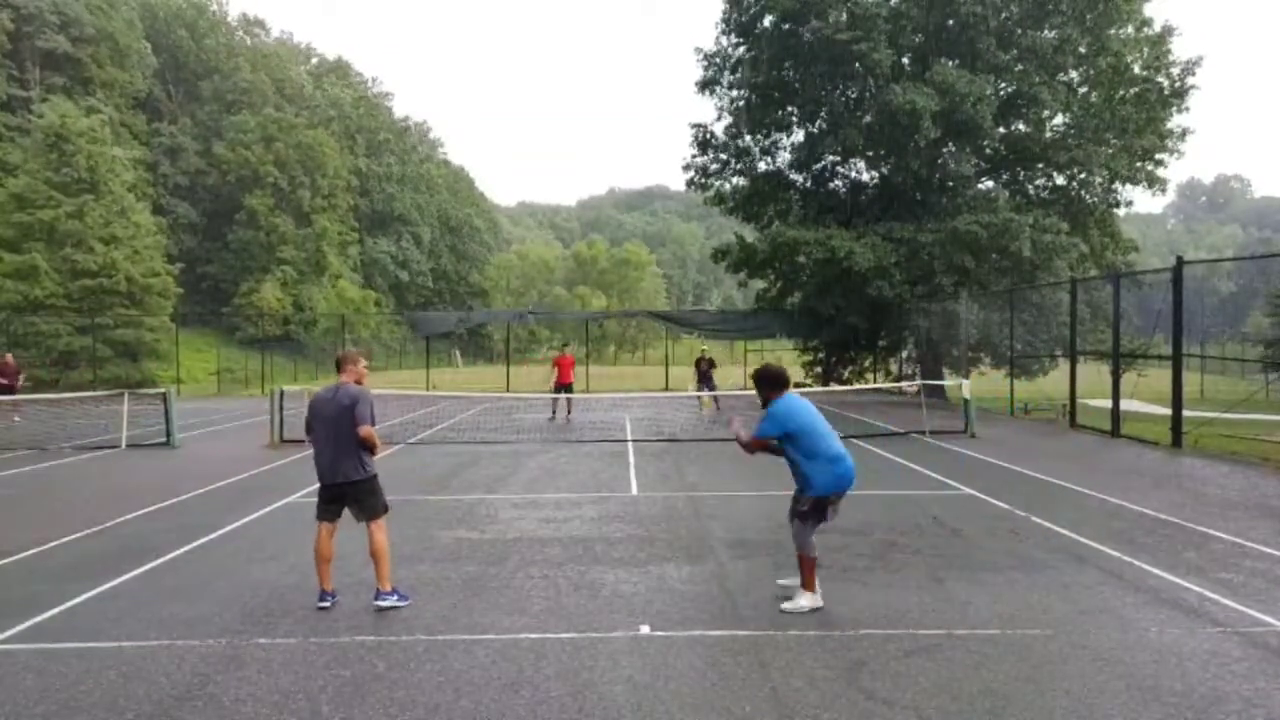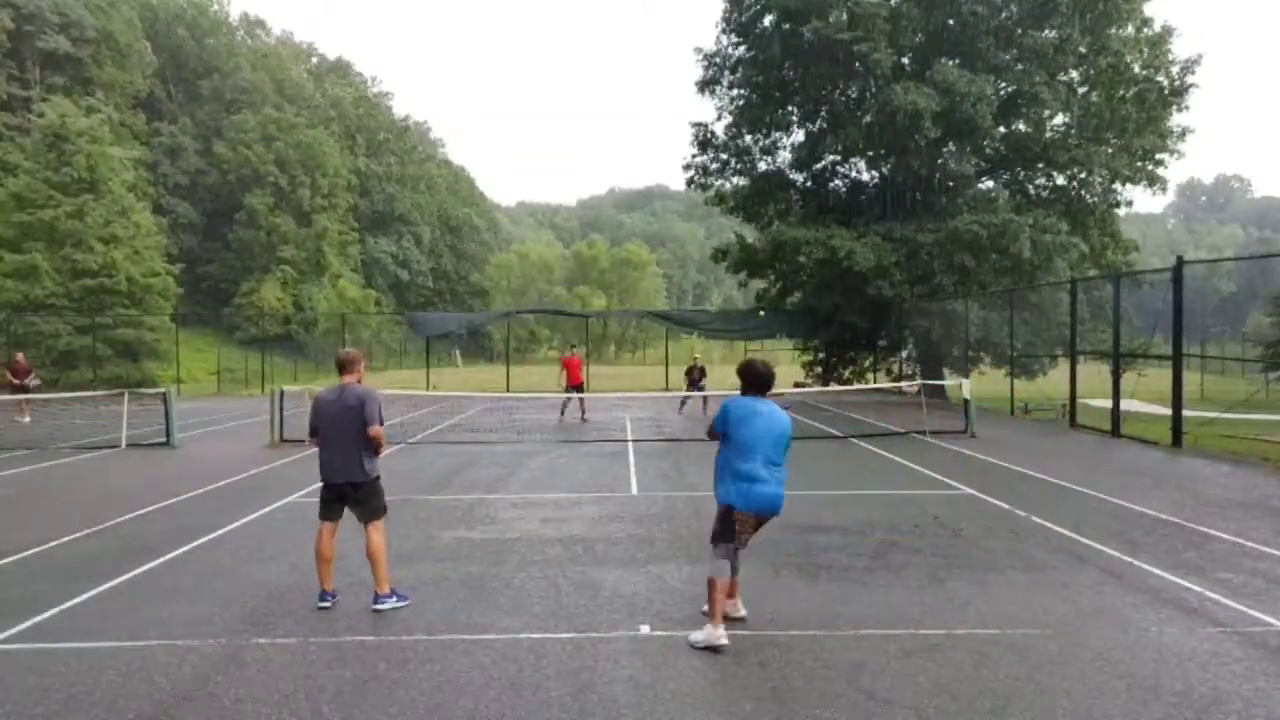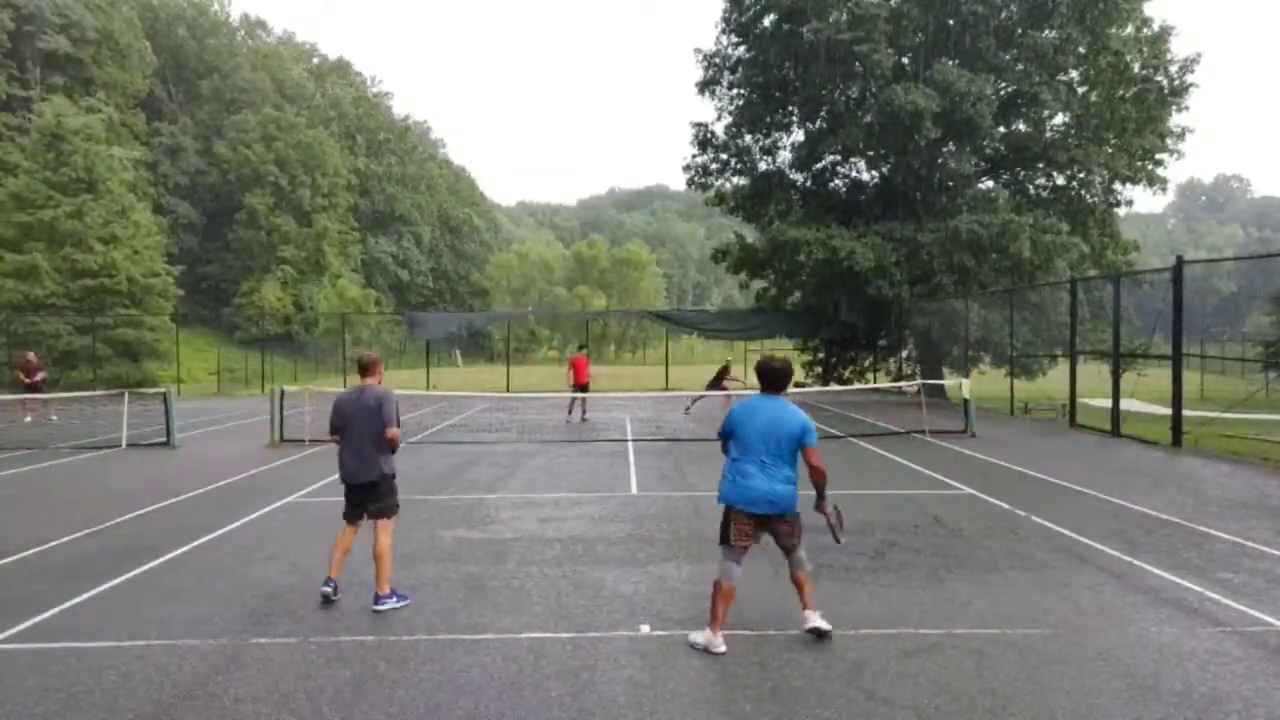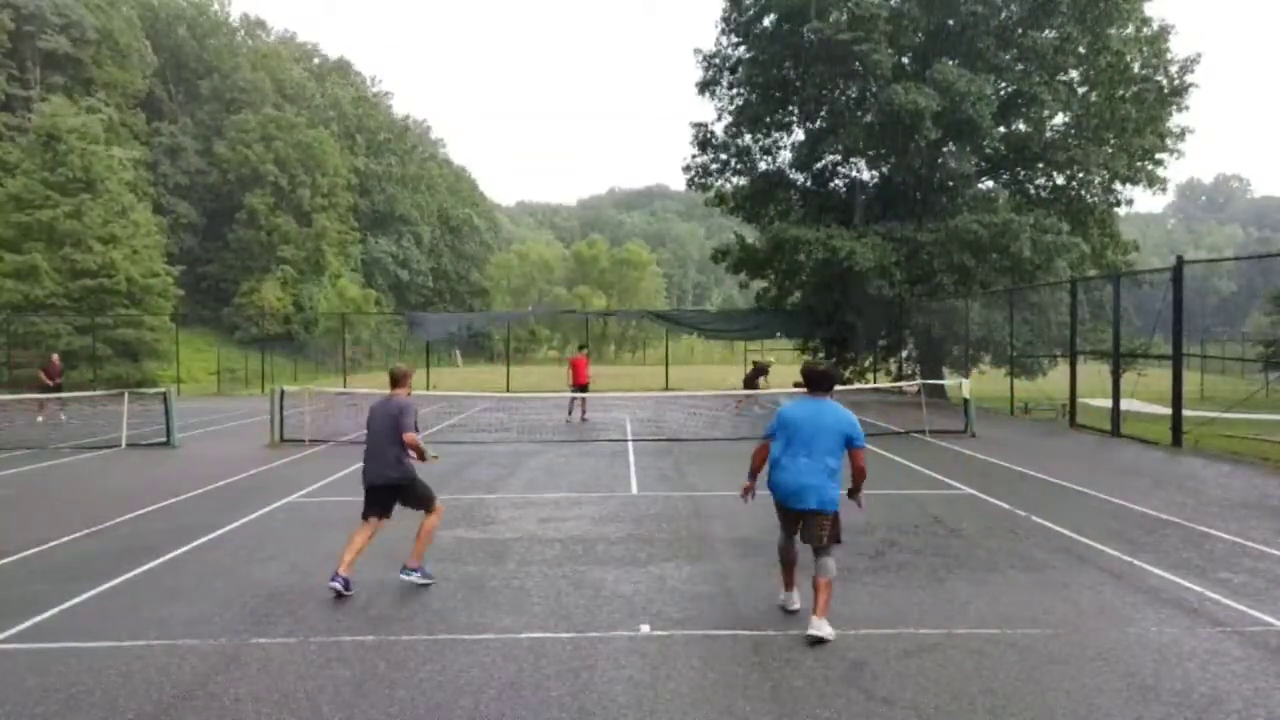
dt=0.4s
person 1, frame 1
left shoulder: (777, 411)
right shoulder: (797, 402)
left elbow: (752, 447)
left wrist: (739, 435)
right wrist: (769, 446)
left hip: (830, 476)
right hip: (835, 470)
left knee: (801, 530)
right knee: (797, 519)
left ankle: (810, 594)
right ankle: (807, 579)
person 1, frame 2
left shoulder: (732, 407)
right shoulder: (783, 418)
left elbow: (712, 433)
left hip: (740, 496)
right hip: (771, 498)
left knee: (721, 555)
right knee: (732, 545)
left ankle: (716, 628)
right ankle: (731, 602)
person 1, frame 3
left shoulder: (739, 410)
right shoulder: (800, 419)
left elbow: (724, 444)
right elbow: (815, 465)
right wrist: (822, 497)
left hip: (742, 497)
right hip: (782, 500)
left knee: (730, 562)
right knee: (795, 553)
left ankle: (714, 634)
right ankle: (811, 616)
person 1, frame 4
left shoulder: (787, 411)
right shoulder: (847, 418)
left elbow: (764, 448)
right elbow: (859, 465)
left wrist: (751, 479)
right wrist: (856, 490)
left hip: (785, 489)
right hip: (822, 494)
left knee: (787, 538)
right knee: (823, 555)
left ankle: (790, 594)
right ankle: (819, 620)
person 2, frame 1
left shoulder: (317, 398)
right shoulder: (360, 394)
left elbow: (311, 436)
right elbow: (364, 431)
right wrist: (375, 445)
left hip: (328, 474)
right hip: (359, 473)
left knee: (325, 528)
right knee: (377, 526)
left ankle: (326, 592)
right ankle: (385, 591)
person 2, frame 2
left shoulder: (320, 398)
right shoulder: (366, 395)
left elbow: (315, 438)
right elbow: (374, 431)
right wrist: (379, 447)
left hip: (331, 474)
right hip: (363, 474)
left knee: (327, 529)
right knee: (374, 529)
left ankle: (326, 592)
right ankle: (383, 593)
person 2, frame 3
left shoulder: (341, 400)
right shoulder: (384, 396)
left elbow: (336, 437)
right elbow: (392, 433)
right wrist: (394, 446)
left hip: (351, 473)
right hip: (379, 472)
left knee: (351, 526)
right knee: (383, 529)
left ankle: (330, 581)
right ankle: (384, 594)
person 2, frame 4
left shoulder: (375, 407)
right shoulder: (406, 405)
right elbow: (409, 438)
right wrist: (423, 452)
left hip: (373, 475)
right hip: (400, 474)
left knee: (369, 525)
right knee: (434, 509)
left ankle: (340, 576)
right ankle: (412, 567)
